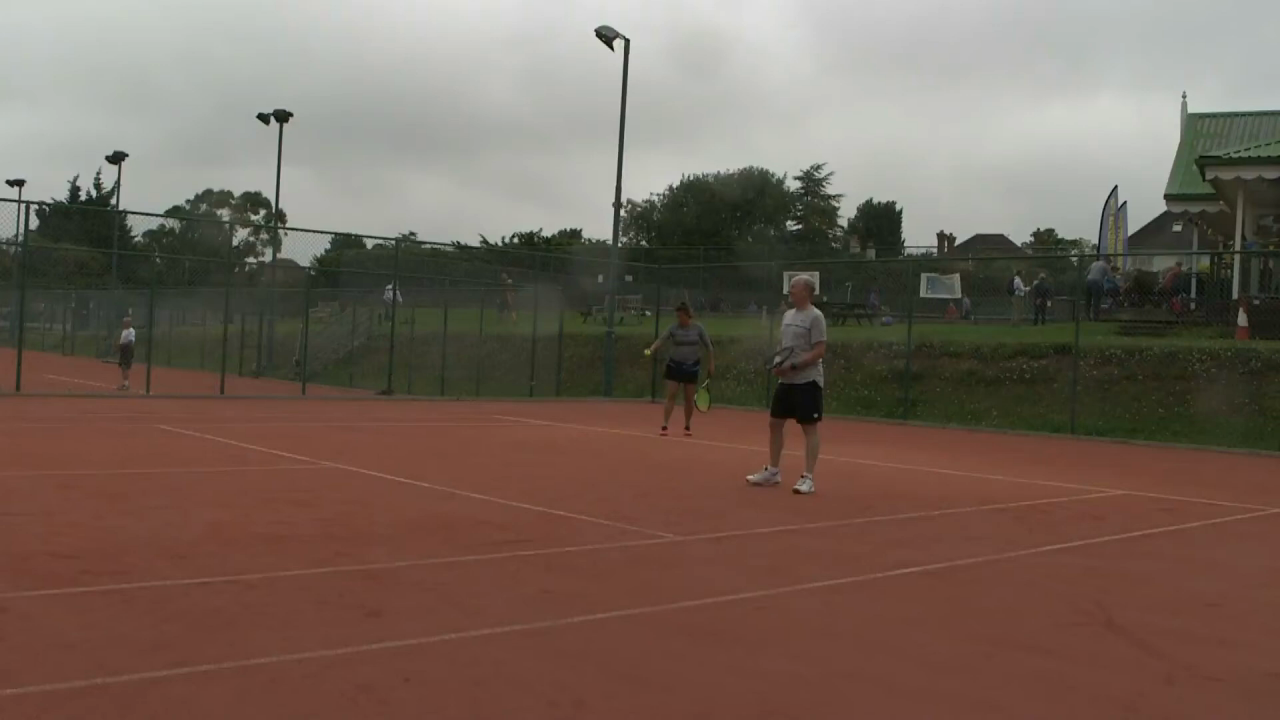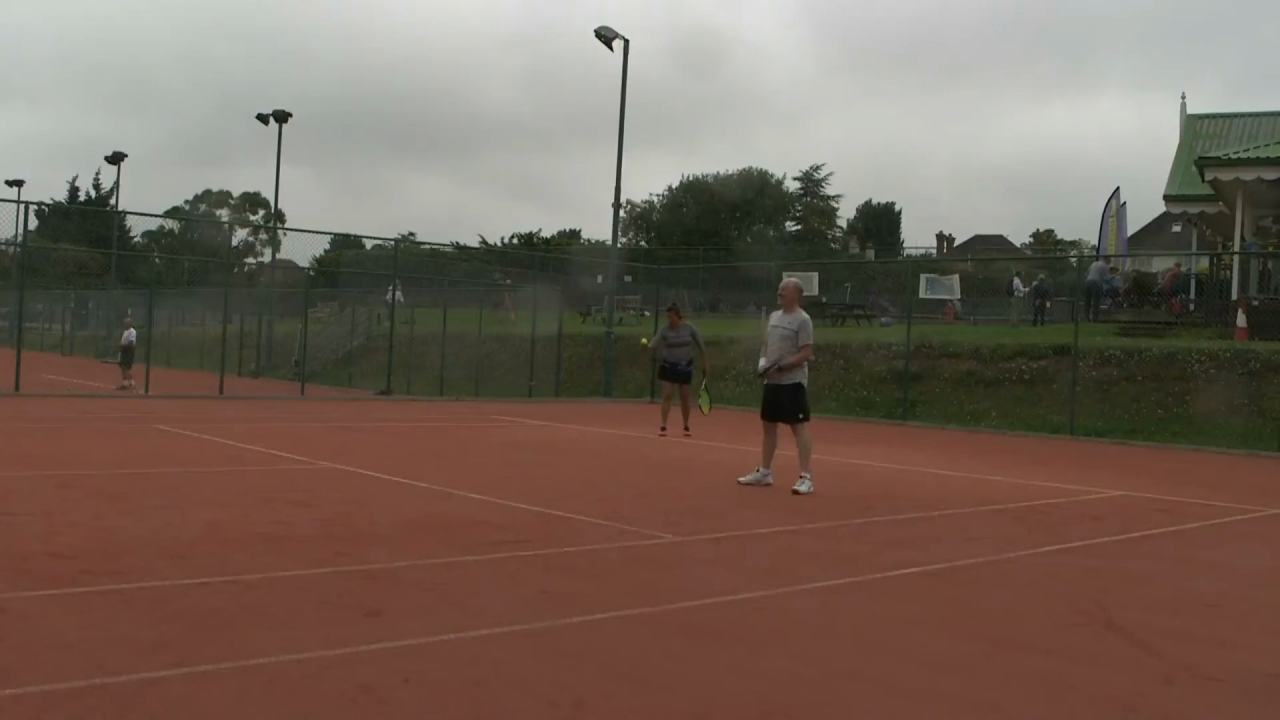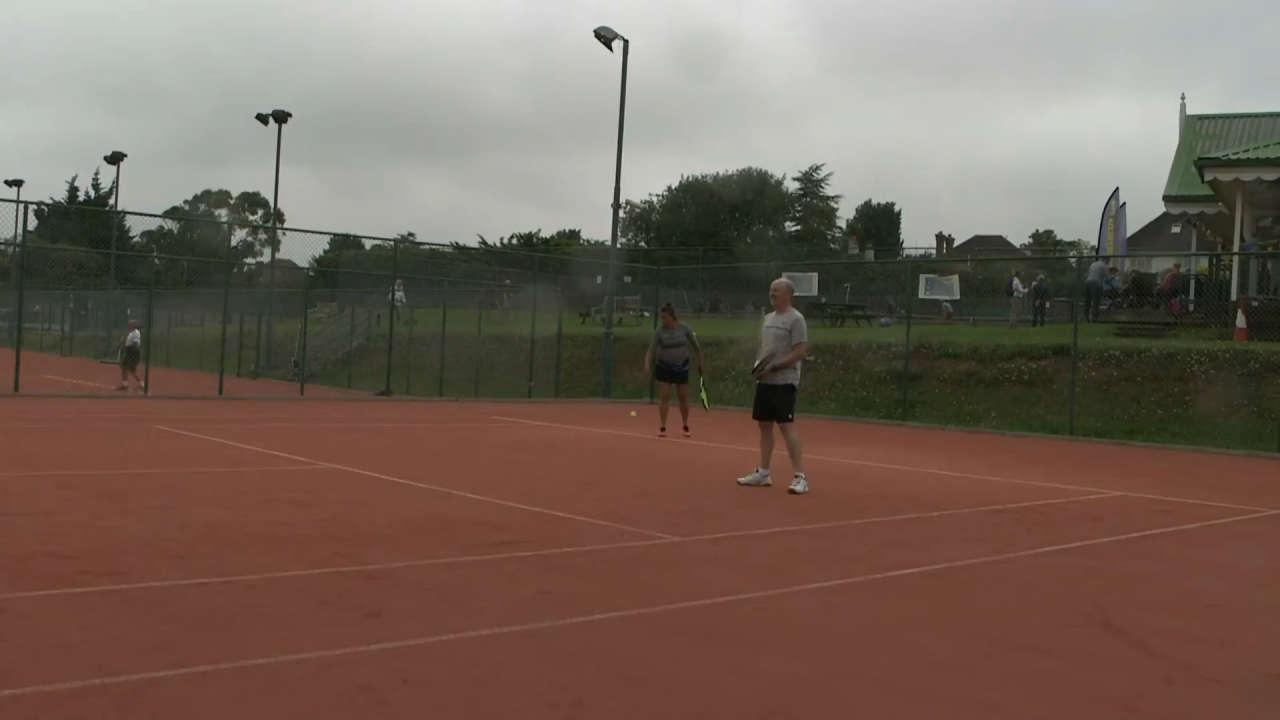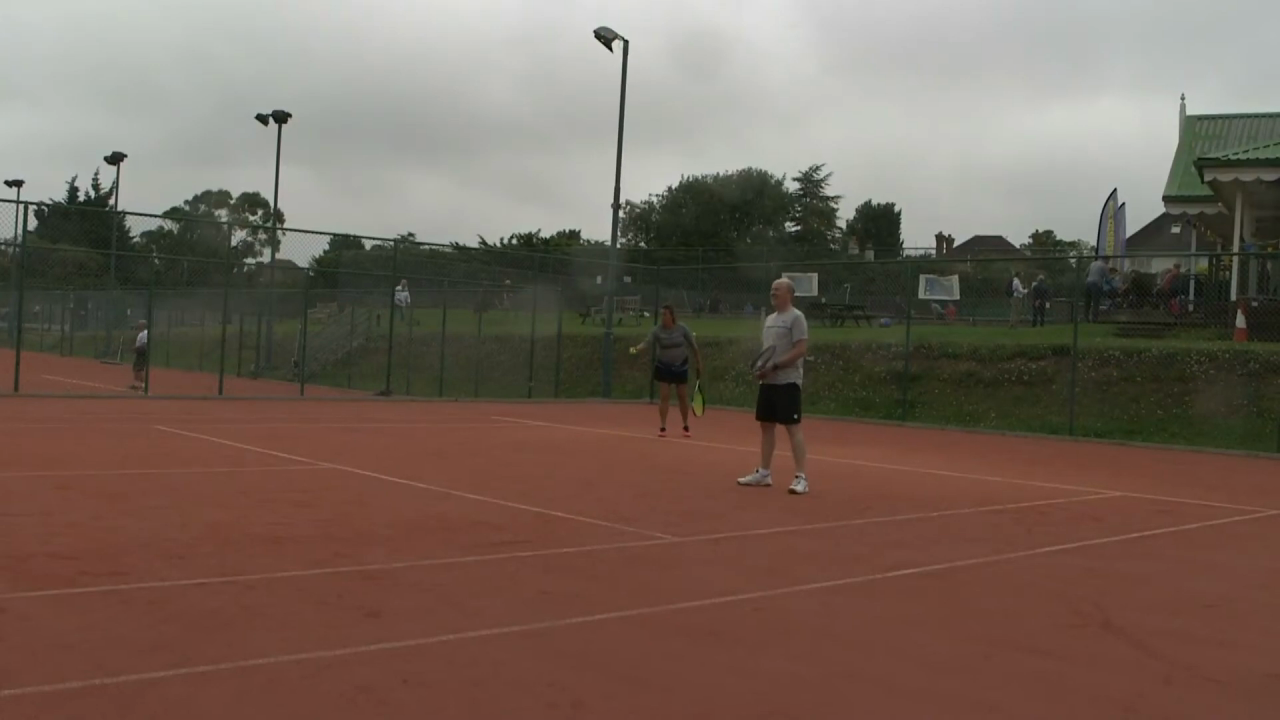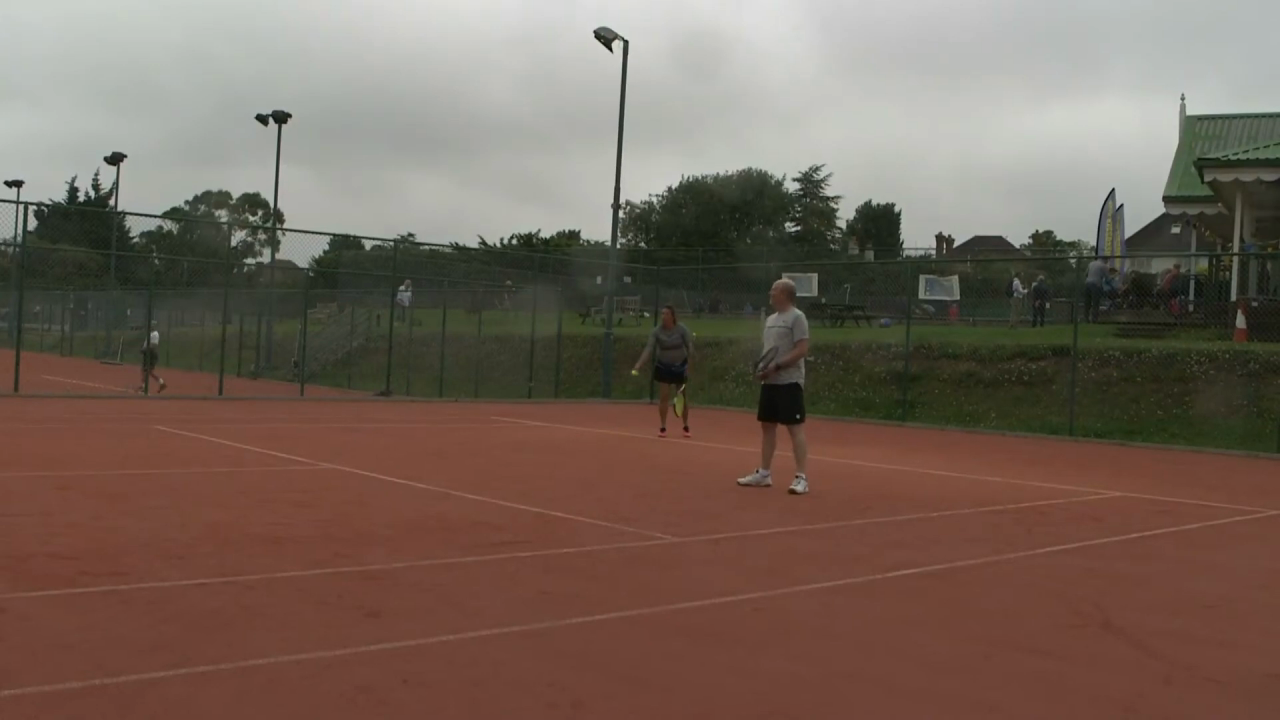
dt=0.3s
person 1, frame 1
left shoulder: (815, 317)
right shoulder: (787, 315)
left elbow: (819, 351)
left wrist: (793, 366)
left hip: (807, 382)
right hip: (786, 381)
left knee: (810, 428)
right knee: (775, 424)
left ankle: (808, 477)
right ankle: (772, 471)
person 1, frame 2
left shoulder: (802, 319)
right shoulder: (774, 316)
left elbow: (806, 354)
left wrist: (779, 367)
right wrist: (762, 362)
left hip: (792, 382)
right hip: (772, 382)
left knee: (799, 428)
right knee: (768, 426)
left ankle: (806, 478)
right ankle: (764, 472)
person 1, frame 3
left shoulder: (796, 319)
right shoulder: (768, 318)
left elbow: (800, 353)
left wrist: (773, 367)
right wrist: (757, 366)
left hip: (784, 382)
right hip: (765, 381)
left knee: (786, 426)
right knee: (765, 425)
left ankle: (800, 477)
right ankle: (763, 472)
person 1, frame 4
left shoulder: (796, 317)
right shoulder: (770, 318)
left elbow: (800, 350)
left wrist: (774, 365)
right wrist: (760, 367)
left hip: (787, 382)
right hip: (767, 381)
left knee: (792, 427)
right knee: (766, 426)
left ankle: (801, 477)
right ankle: (764, 473)
person 1, frame 5
left shoulder: (797, 317)
right shoulder: (771, 319)
left elbow: (802, 350)
left wrist: (776, 366)
right wrist: (762, 368)
left hip: (789, 382)
right hip: (769, 382)
left knee: (795, 428)
right knee: (767, 426)
left ankle: (801, 478)
right ankle: (763, 473)
